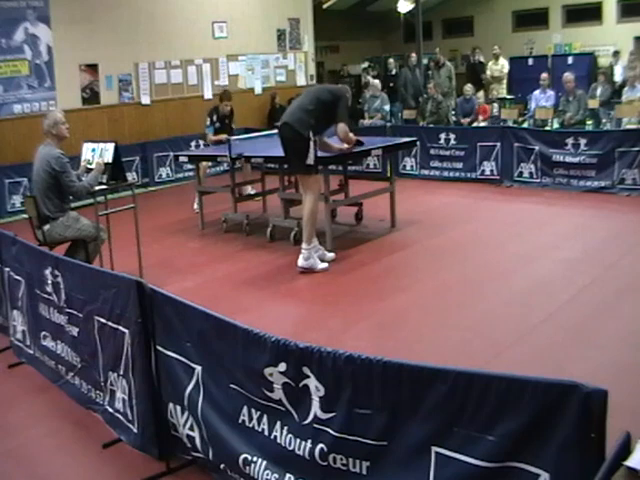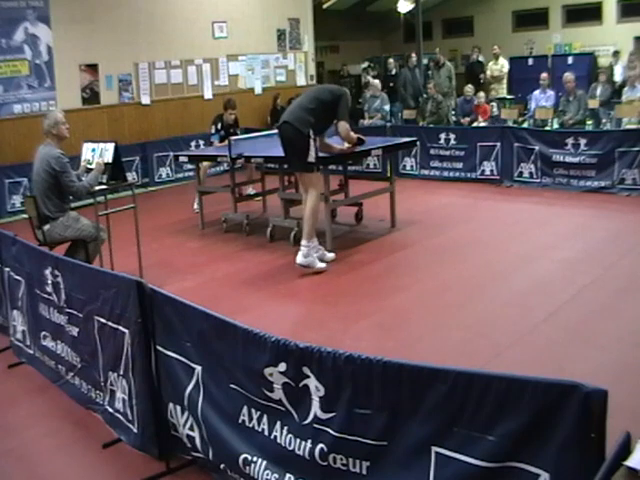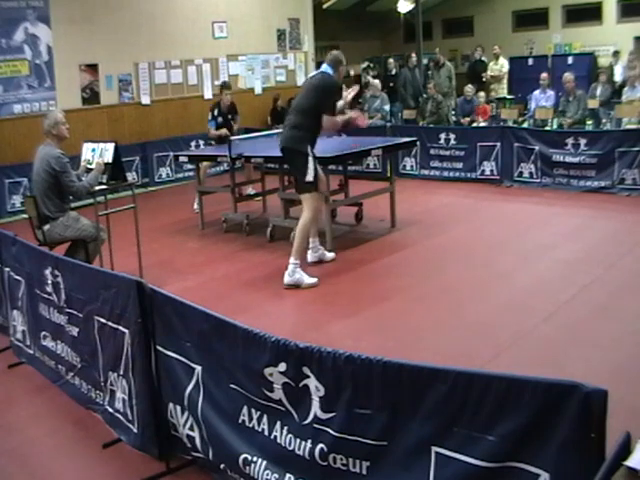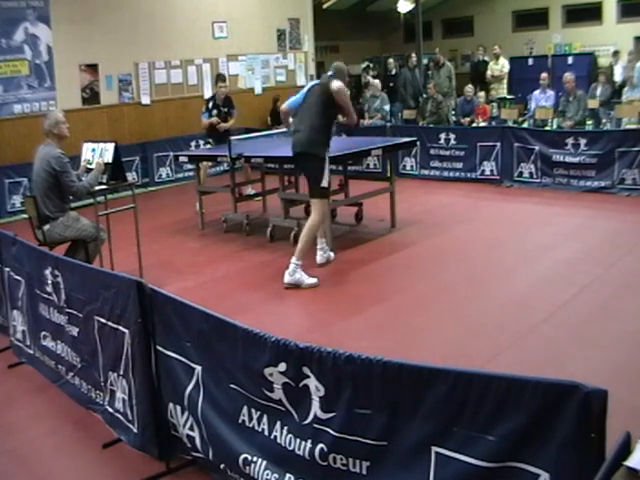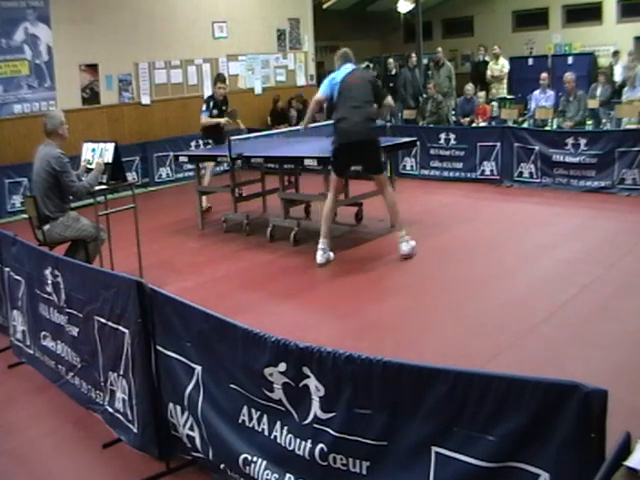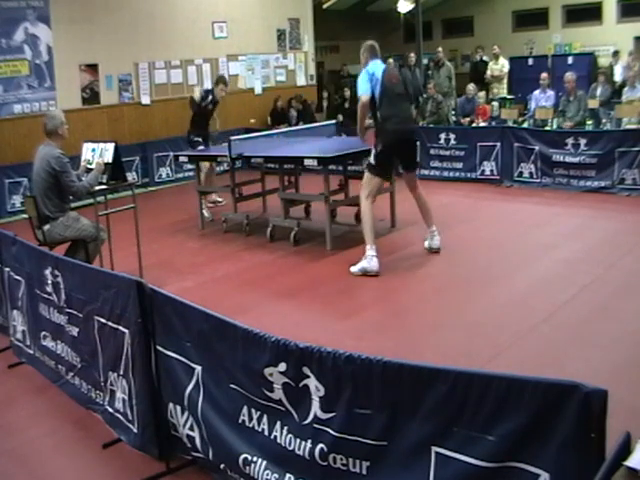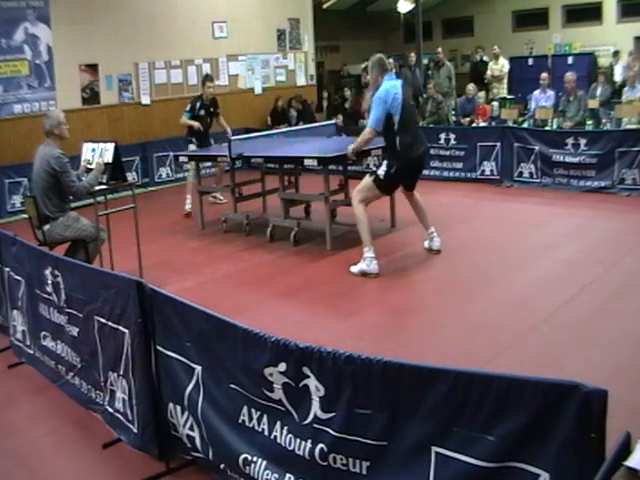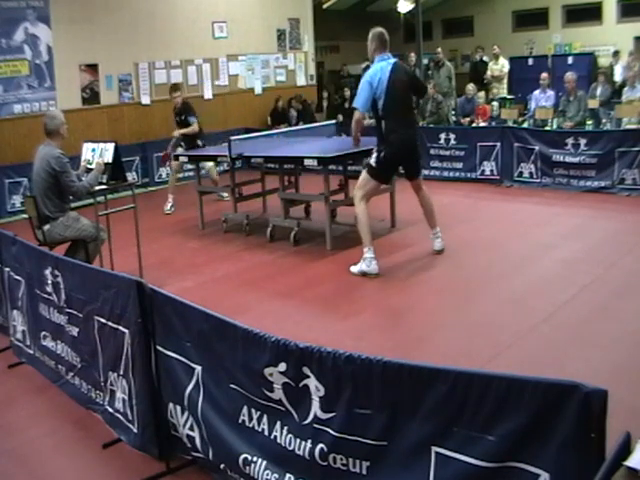
dt=0.5s
person 1, frame 1
left shoulder: (324, 94)
right shoulder: (342, 95)
left elbow: (319, 142)
right elbow: (342, 133)
left wrist: (341, 148)
right wrist: (351, 139)
left hip: (287, 127)
right hip: (299, 130)
left knee: (308, 190)
right knee: (312, 190)
left ankle: (313, 247)
right ankle: (306, 255)
person 1, frame 2
left shoulder: (323, 95)
right shoulder: (341, 94)
left elbow: (320, 144)
right elbow: (344, 131)
left wrist: (342, 149)
right wrist: (353, 139)
left hip: (286, 127)
right hip: (299, 129)
left knee: (308, 189)
right knee: (313, 190)
left ankle: (314, 248)
right ankle: (305, 252)
person 1, frame 3
left shoulder: (318, 78)
right shoulder: (331, 82)
right elbow: (328, 125)
left wrist: (344, 101)
right wrist: (347, 117)
left hip: (292, 140)
right hip: (299, 143)
left knee: (321, 185)
right knee: (311, 207)
left ankle: (314, 249)
right ankle: (293, 271)
person 1, frame 4
left shoulder: (311, 86)
right shoulder: (337, 82)
left elbow: (285, 108)
right elbow: (338, 89)
left wrist: (288, 125)
right wrist: (351, 116)
left hip: (298, 146)
right hip: (314, 146)
left knee: (321, 194)
right knee: (319, 209)
left ankle: (323, 248)
right ankle: (294, 270)
person 1, frame 5
left shoulder: (334, 77)
right shoulder: (368, 76)
left elbow: (318, 99)
right elbow: (388, 104)
left wrist: (306, 121)
left hip: (343, 136)
right hip: (366, 135)
left knee: (333, 192)
right knee: (384, 187)
left ankle: (323, 249)
right ankle: (403, 241)
person 1, frame 6
left shoulder: (367, 73)
right shoulder: (397, 73)
left elbow: (364, 101)
left wrist: (361, 130)
left hip: (389, 136)
right hip: (408, 133)
left knee: (366, 195)
right knee: (413, 187)
left ankle: (370, 257)
right ankle: (433, 236)
person 1, frame 7
left shoulder: (383, 93)
right shoulder: (402, 86)
left elbow: (370, 134)
left wrist: (353, 147)
left hip: (401, 158)
right hip: (418, 154)
left knee: (358, 198)
right knee: (409, 193)
left ankle: (369, 259)
right ankle: (433, 238)
person 1, frame 8
left shoulder: (371, 75)
right shoulder: (404, 71)
left elbow: (359, 117)
right elbow: (424, 93)
left wrist: (355, 136)
left hip: (390, 145)
right hip: (411, 141)
left knee: (360, 197)
right knee: (419, 188)
left ankle: (369, 259)
right ankle: (437, 238)
person 2, frame 1
left shoulder: (43, 151)
right shoulder: (56, 156)
right elbow: (78, 192)
left wrist: (81, 172)
right wrist: (96, 172)
left hip: (45, 221)
right hip: (54, 224)
left knee: (87, 230)
right knee: (98, 233)
person 2, frame 2
left shoulder: (43, 151)
right shoulder: (56, 156)
right elbow: (77, 192)
left wrist: (81, 172)
right wrist: (96, 172)
left hip: (45, 221)
right hip: (55, 224)
left knee: (88, 230)
right knee: (98, 233)
person 2, frame 3
left shoulder: (43, 151)
right shoulder: (56, 156)
right elbow: (77, 192)
left wrist: (81, 171)
right wrist: (96, 172)
left hip: (45, 220)
right hip: (55, 224)
left knee: (87, 230)
right knee: (98, 233)
person 2, frame 4
left shoulder: (43, 151)
right shoulder: (56, 156)
right elbow: (77, 191)
left wrist: (81, 171)
right wrist: (96, 172)
left hip: (45, 220)
right hip: (54, 224)
left knee: (88, 230)
right knee: (98, 233)
person 2, frame 5
left shoulder: (43, 150)
right shoulder: (56, 156)
right elbow: (77, 192)
left wrist: (81, 171)
right wrist: (96, 172)
left hip: (45, 221)
right hip: (54, 224)
left knee: (87, 230)
right knee: (98, 233)
person 2, frame 6
left shoulder: (43, 151)
right shoulder: (56, 156)
right elbow: (77, 191)
left wrist: (81, 171)
right wrist: (96, 172)
left hip: (45, 221)
right hip: (54, 224)
left knee: (88, 230)
right knee: (98, 233)
person 2, frame 7
left shoulder: (43, 150)
right shoulder: (56, 156)
right elbow: (77, 192)
left wrist: (81, 171)
right wrist: (96, 172)
left hip: (45, 221)
right hip: (54, 225)
left knee: (87, 230)
right knee: (98, 233)
person 2, frame 8
left shoulder: (43, 151)
right shoulder: (56, 156)
right elbow: (77, 192)
left wrist: (81, 171)
right wrist: (96, 172)
left hip: (45, 221)
right hip: (54, 225)
left knee: (88, 230)
right knee: (98, 233)
person 3, frame 1
left shoulder: (230, 110)
right shoulder: (212, 114)
right elbow: (209, 139)
left wrist: (231, 132)
right wrist: (220, 137)
left hip: (228, 142)
right hip: (214, 143)
right knee: (204, 165)
left ankle: (247, 188)
right ankle: (198, 199)
person 3, frame 2
left shoulder: (235, 120)
right shoulder: (217, 122)
right elbow: (215, 145)
right wrist: (225, 144)
right knee: (204, 166)
left ankle: (248, 189)
right ankle: (198, 199)
person 3, frame 3
left shoulder: (233, 106)
right shoulder: (214, 109)
left elbow: (236, 123)
right elbow: (211, 134)
left wrist: (234, 129)
right wrist: (220, 132)
left hip: (230, 140)
right hip: (216, 141)
right knee: (204, 165)
left ankle: (248, 189)
right ankle: (198, 199)
person 3, frame 4
left shoulder: (229, 100)
right shoulder: (209, 103)
right elbow: (203, 125)
left wrist: (227, 125)
right wrist: (210, 121)
left hip: (227, 138)
right hip: (212, 139)
right knee: (204, 164)
left ankle: (247, 189)
person 3, frame 5
left shoulder: (224, 99)
right shoulder: (208, 102)
right elbow: (203, 122)
left wrist: (239, 123)
right wrist: (219, 120)
left hip: (222, 138)
right hip: (209, 139)
right knee: (210, 165)
left ankle: (237, 190)
right ankle: (203, 200)
person 3, frame 6
left shoulder: (216, 99)
right shoulder: (207, 94)
right elbow: (197, 91)
left wrist: (216, 120)
right wrist: (197, 96)
left hip: (205, 134)
right hip: (195, 135)
left knee: (212, 165)
right knee: (205, 166)
left ankle: (211, 196)
right ankle: (203, 206)
person 3, frame 7
left shoulder: (214, 101)
right shoulder: (195, 102)
left elbow: (218, 117)
right elbow: (182, 121)
left wrist: (227, 128)
right wrist: (192, 122)
left hip: (206, 138)
right hip: (194, 139)
right knee: (194, 165)
left ankle: (214, 194)
right ankle: (188, 201)
person 3, frame 8
left shoulder: (187, 107)
right shoulder: (175, 110)
left elbow: (195, 128)
left wrist: (180, 131)
right wrist: (172, 143)
left hip: (197, 142)
right hip: (185, 142)
left knee: (213, 175)
right knee: (174, 166)
right ankle: (170, 201)
